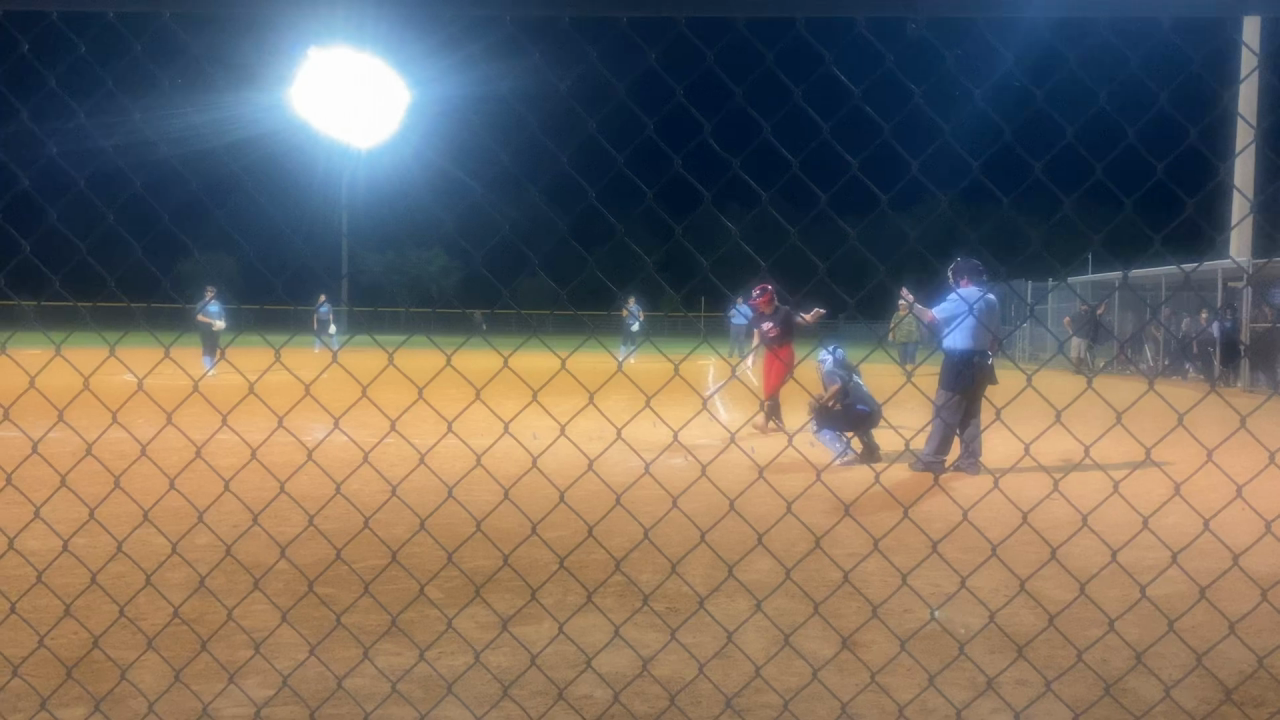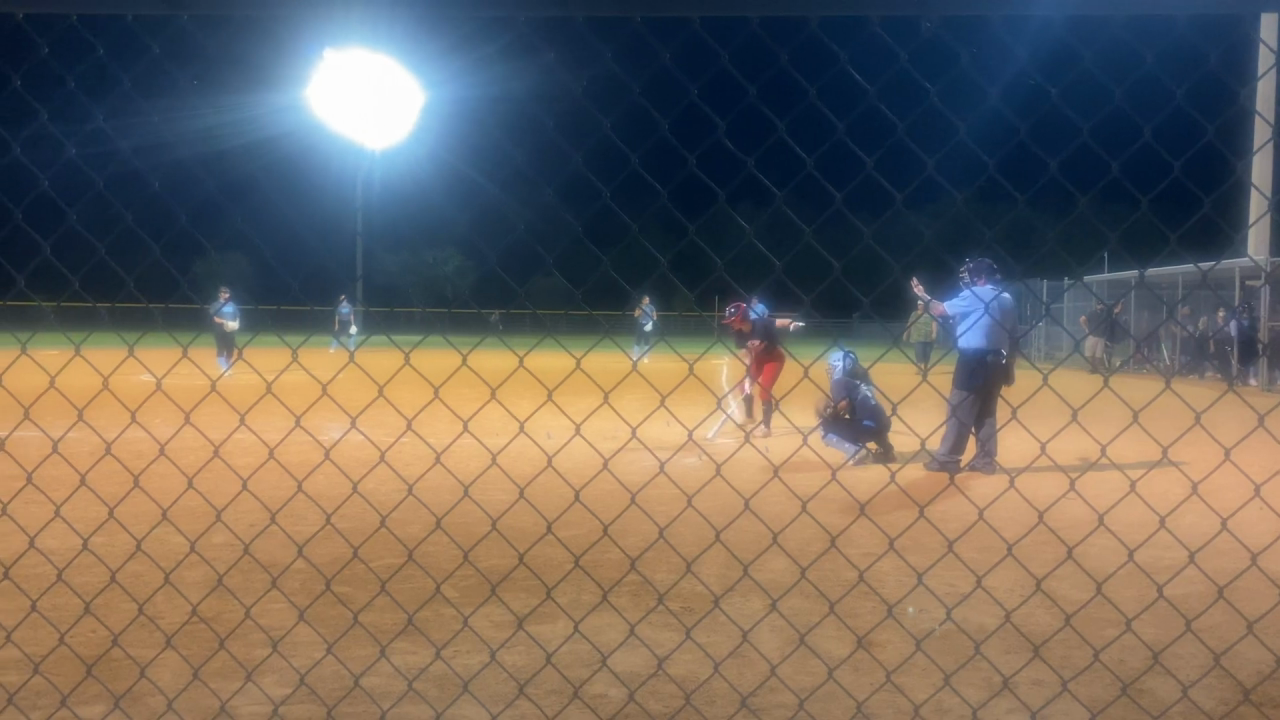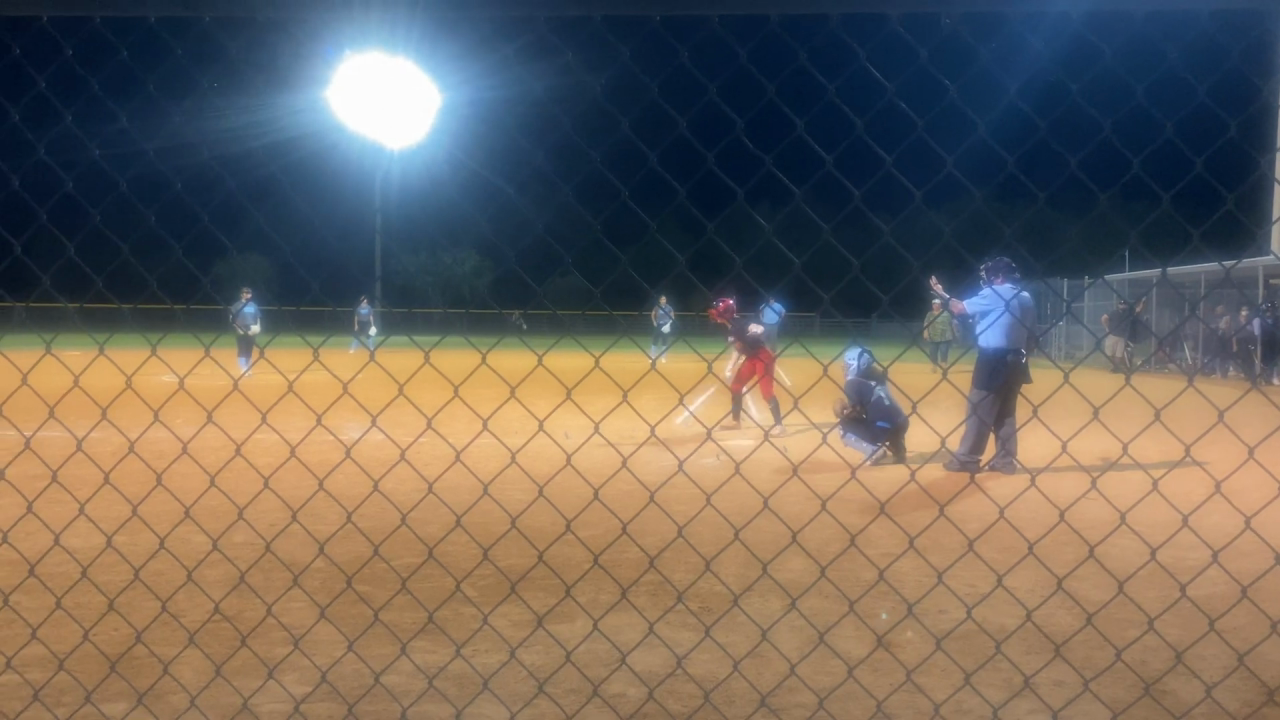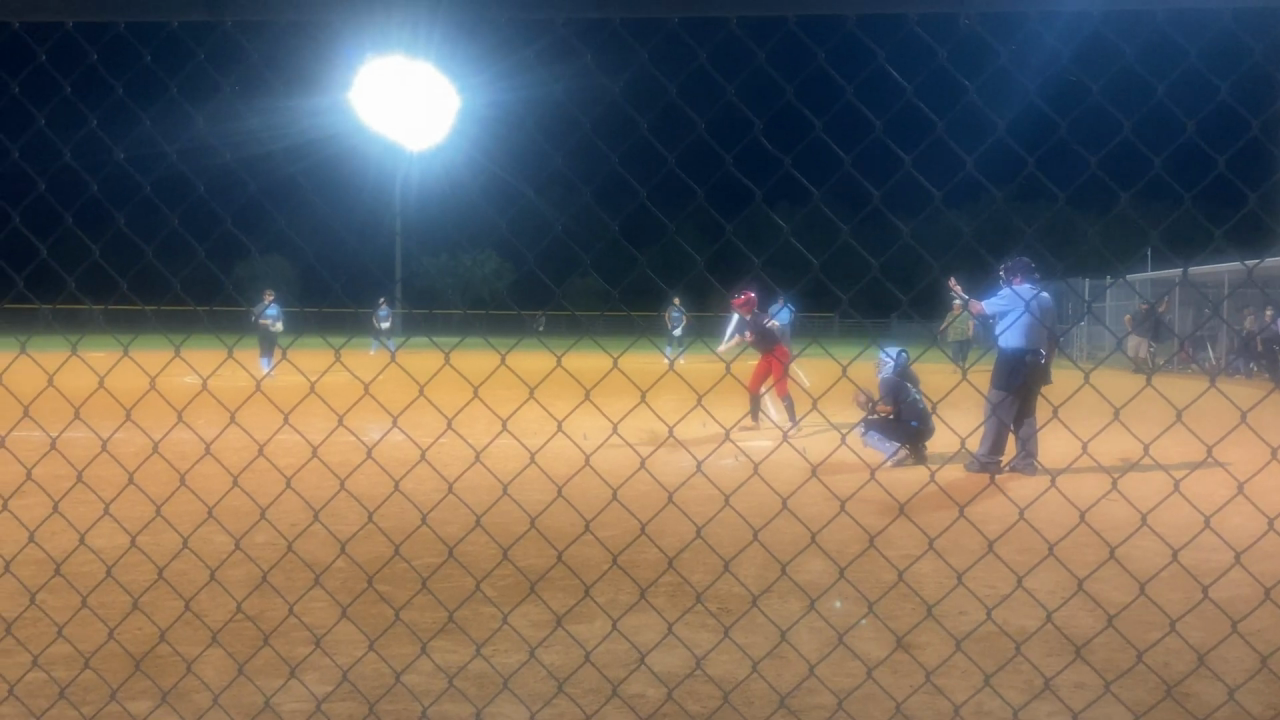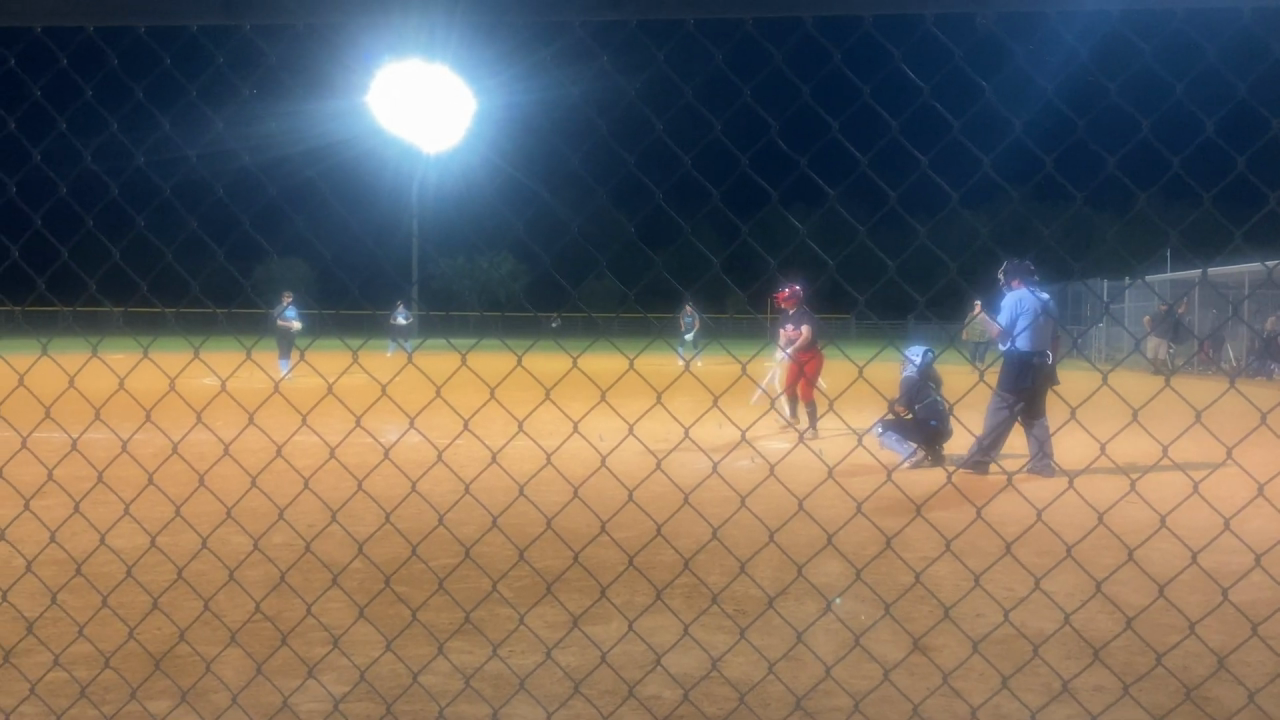
dt=0.5s
person 1, frame 1
left shoulder: (961, 296)
right shoulder: (991, 300)
left elbow: (930, 318)
right elbow: (994, 338)
left wrist: (912, 303)
left hip: (959, 361)
right hip: (980, 362)
left knee: (945, 411)
right knee: (971, 413)
left ankle: (932, 459)
right ankle: (970, 460)
person 1, frame 2
left shoulder: (975, 295)
right shoulder: (1007, 300)
left elbow: (940, 310)
right elbow: (1013, 337)
left wrist: (923, 296)
right wrist: (1009, 366)
left hip: (973, 361)
right hip: (996, 362)
left knee: (960, 411)
right knee: (986, 413)
left ankle: (947, 459)
right ankle: (985, 459)
person 1, frame 3
left shoulder: (994, 293)
right shoulder: (1027, 298)
left elbow: (959, 308)
right elbow: (1031, 335)
left wrist: (942, 294)
right wrist: (1022, 360)
left hip: (993, 360)
right hip: (1016, 361)
left knee: (979, 410)
right knee: (1006, 412)
left ankle: (967, 459)
right ankle: (1005, 459)
person 1, frame 4
left shoulder: (1012, 294)
right shoulder: (1046, 299)
left elbow: (978, 309)
right elbow: (1052, 337)
left wrist: (960, 294)
right wrist: (1046, 363)
left hip: (1012, 361)
right hip: (1036, 362)
left knee: (997, 409)
right knee: (1026, 412)
left ankle: (988, 460)
right ankle: (1026, 461)
person 1, frame 5
left shoulder: (1015, 298)
right shoulder: (1047, 300)
left elbow: (998, 332)
right elbow: (1055, 338)
right wrist: (1050, 363)
left hip: (1018, 364)
right hip: (1041, 364)
left knee: (1000, 412)
right knee: (1036, 414)
left ankle: (979, 458)
right ankle: (1043, 463)
